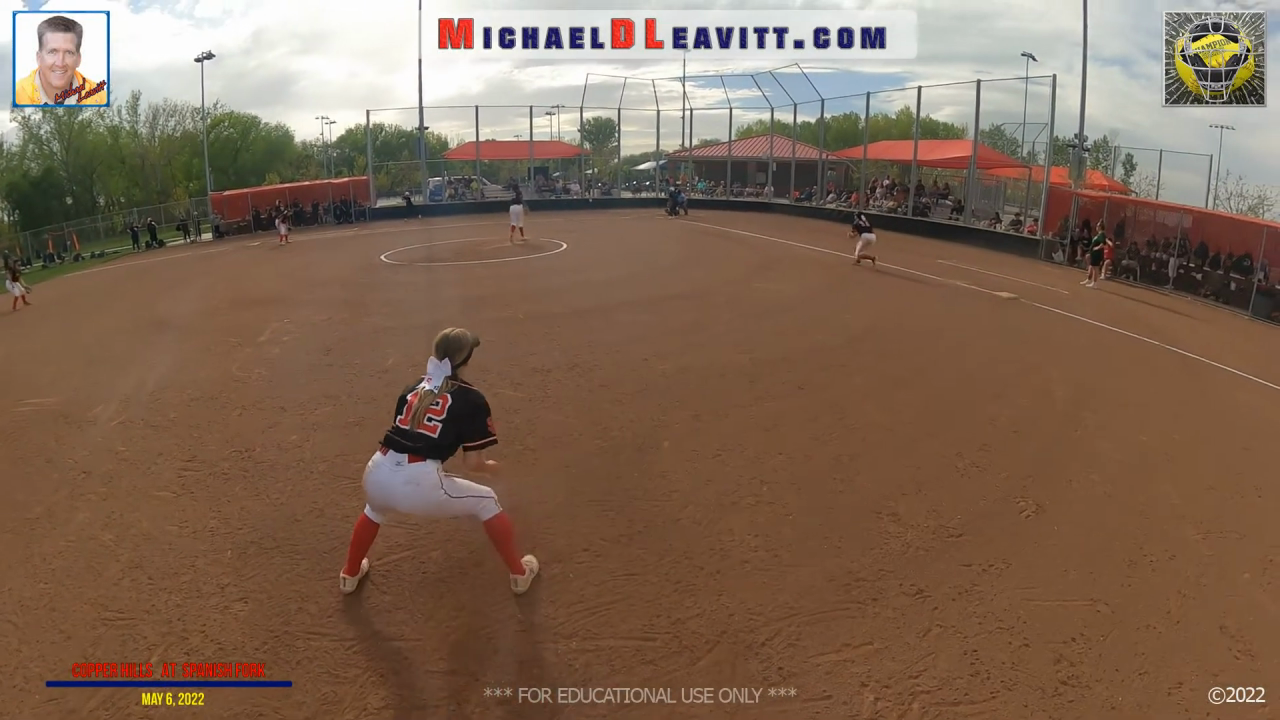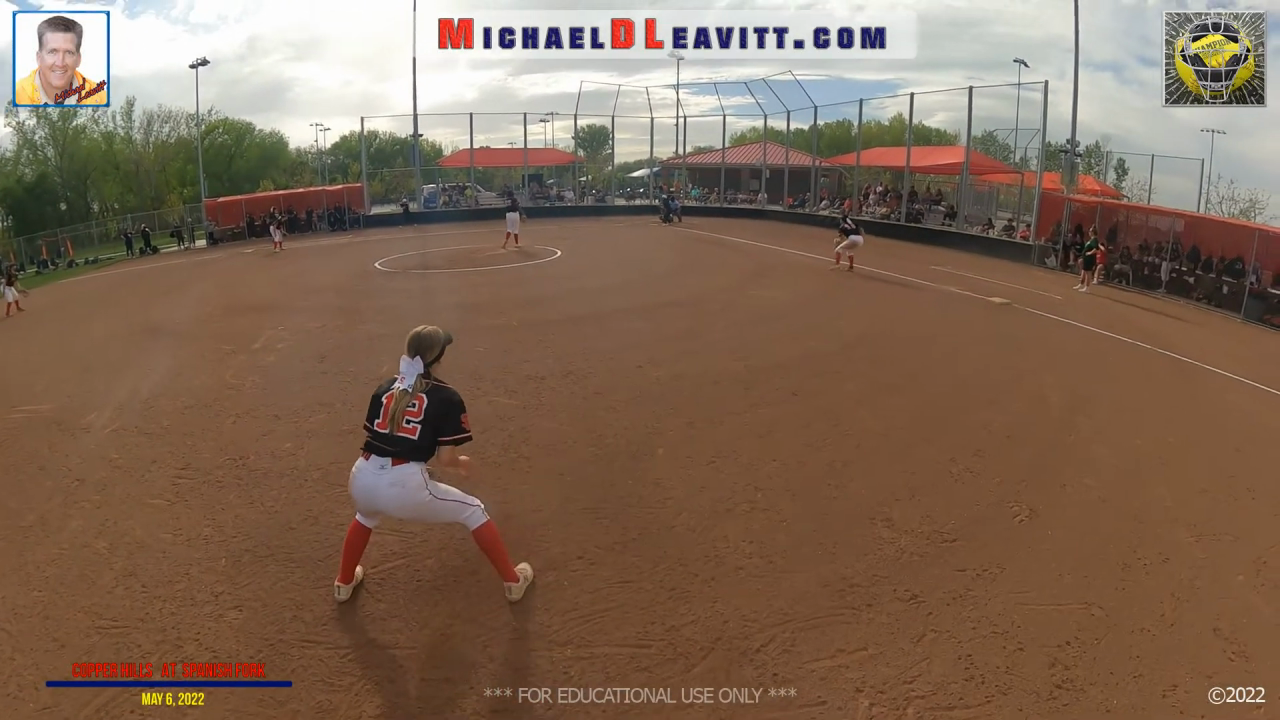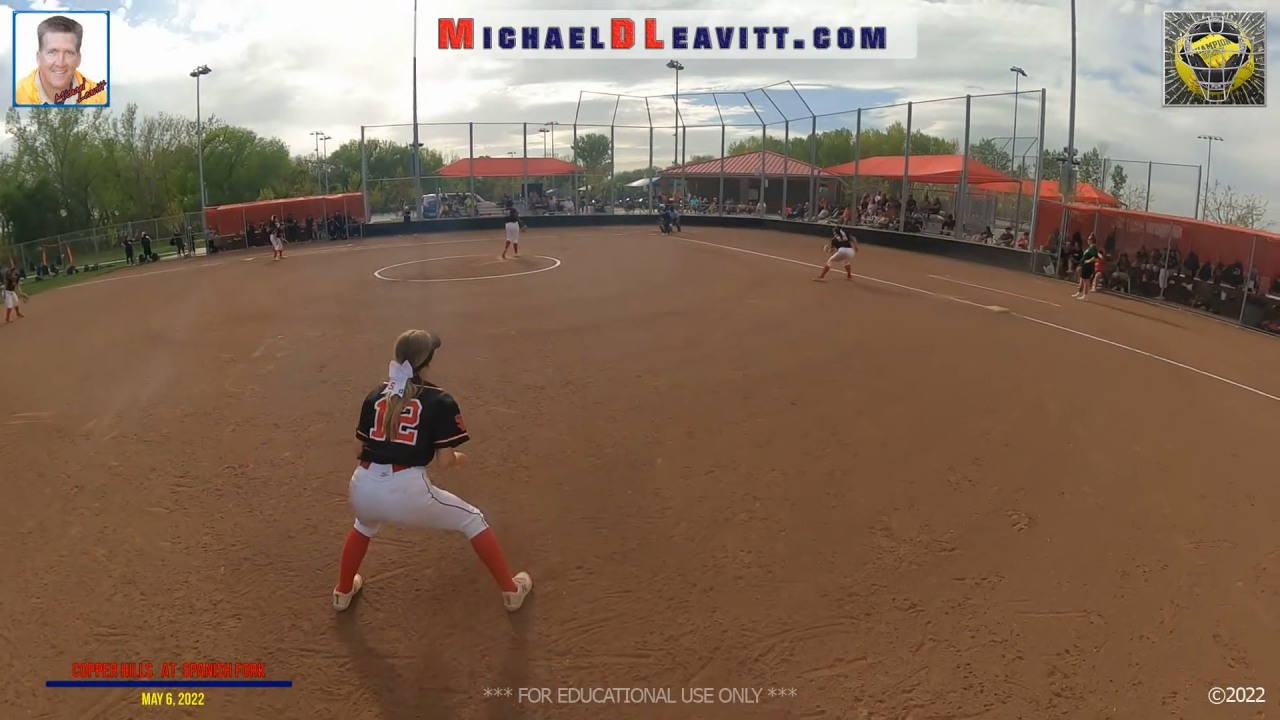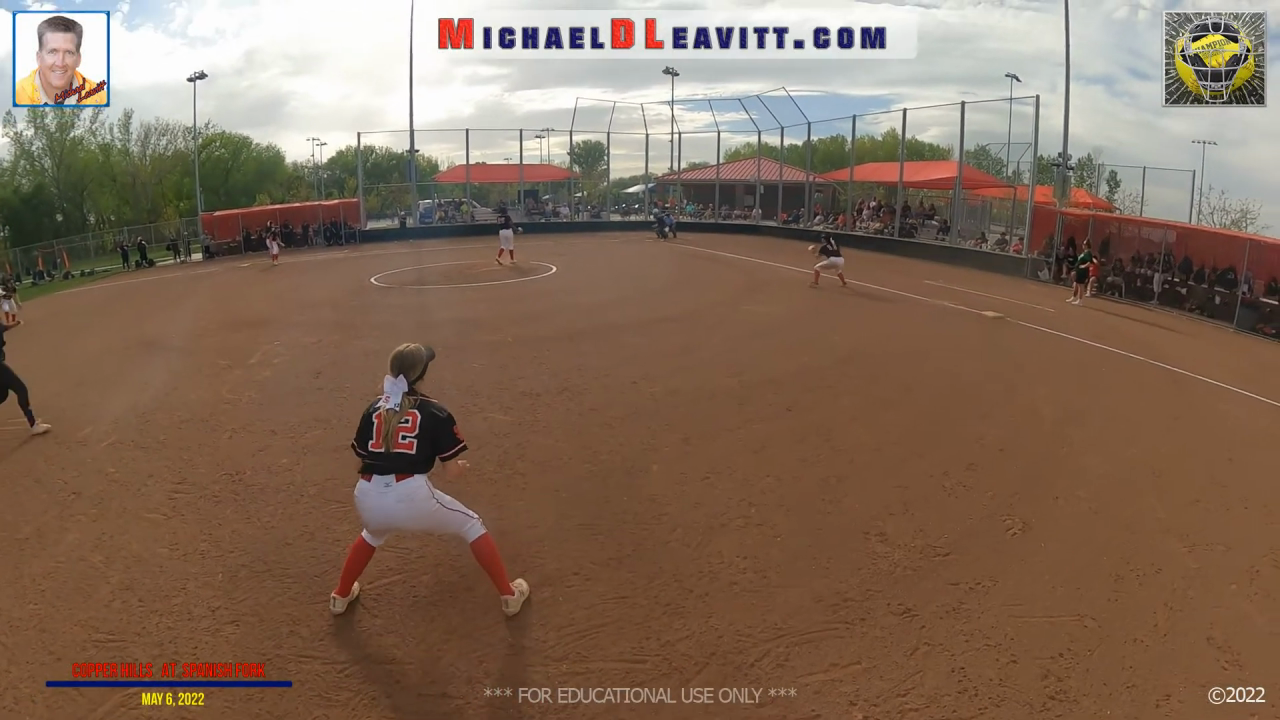
dt=0.2s
person 1, frame 1
left shoulder: (413, 389)
right shoulder: (472, 399)
right elbow: (471, 463)
right wrist: (490, 466)
left hip: (377, 475)
right hip: (419, 482)
left knee: (375, 509)
right knee: (487, 502)
left ankle: (350, 574)
right ankle: (519, 573)
person 1, frame 2
left shoulder: (385, 388)
right shoulder: (447, 398)
right elbow: (445, 459)
right wrist: (462, 463)
left hip: (362, 479)
right hip: (405, 485)
left knee: (367, 514)
right knee: (473, 511)
left ankle: (344, 582)
right ankle: (513, 580)
person 1, frame 3
left shoulder: (375, 396)
right shoulder: (440, 401)
right elbow: (444, 462)
right wrist: (460, 459)
left hip: (363, 487)
right hip: (408, 490)
left knee: (365, 523)
right knee: (472, 520)
left ankle: (343, 591)
right ankle: (511, 590)
person 1, frame 4
left shoulder: (372, 410)
right shoulder: (435, 413)
left elbow: (360, 462)
right elbow: (451, 471)
right wrist: (463, 466)
left hip: (368, 497)
right hip: (412, 495)
left knee: (373, 534)
right knee: (472, 525)
left ankle: (341, 596)
right ankle: (509, 595)
